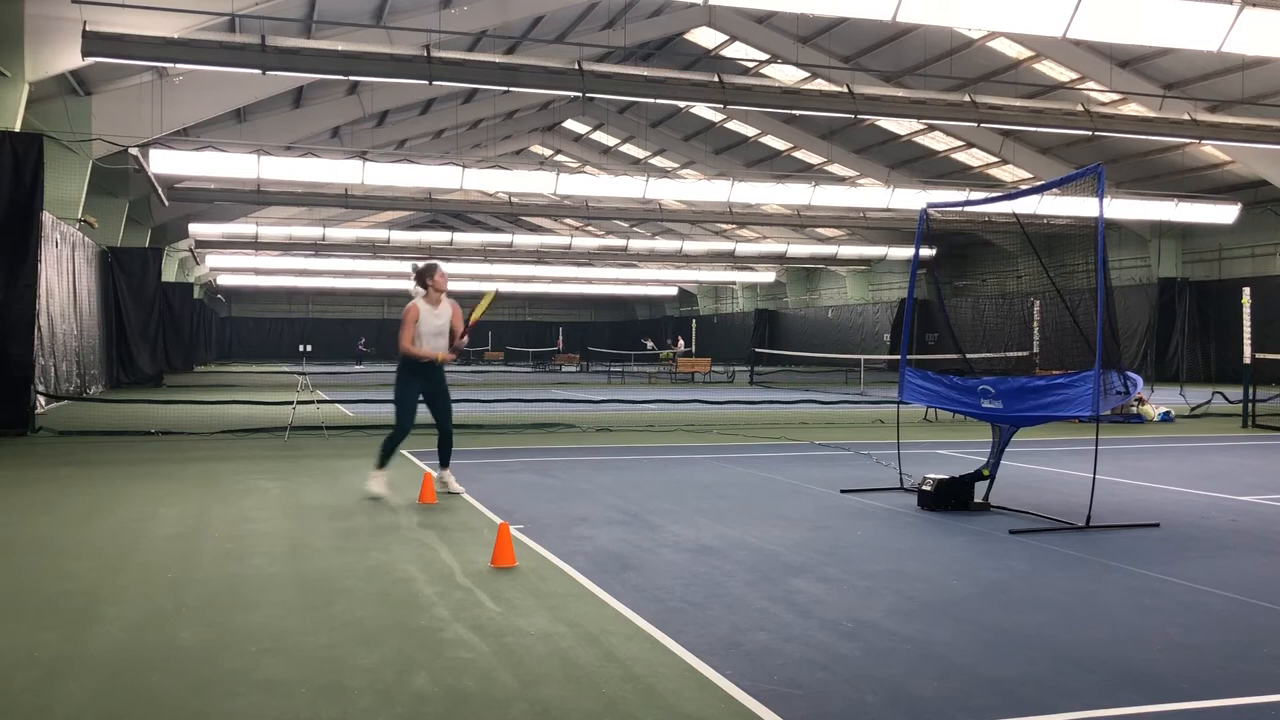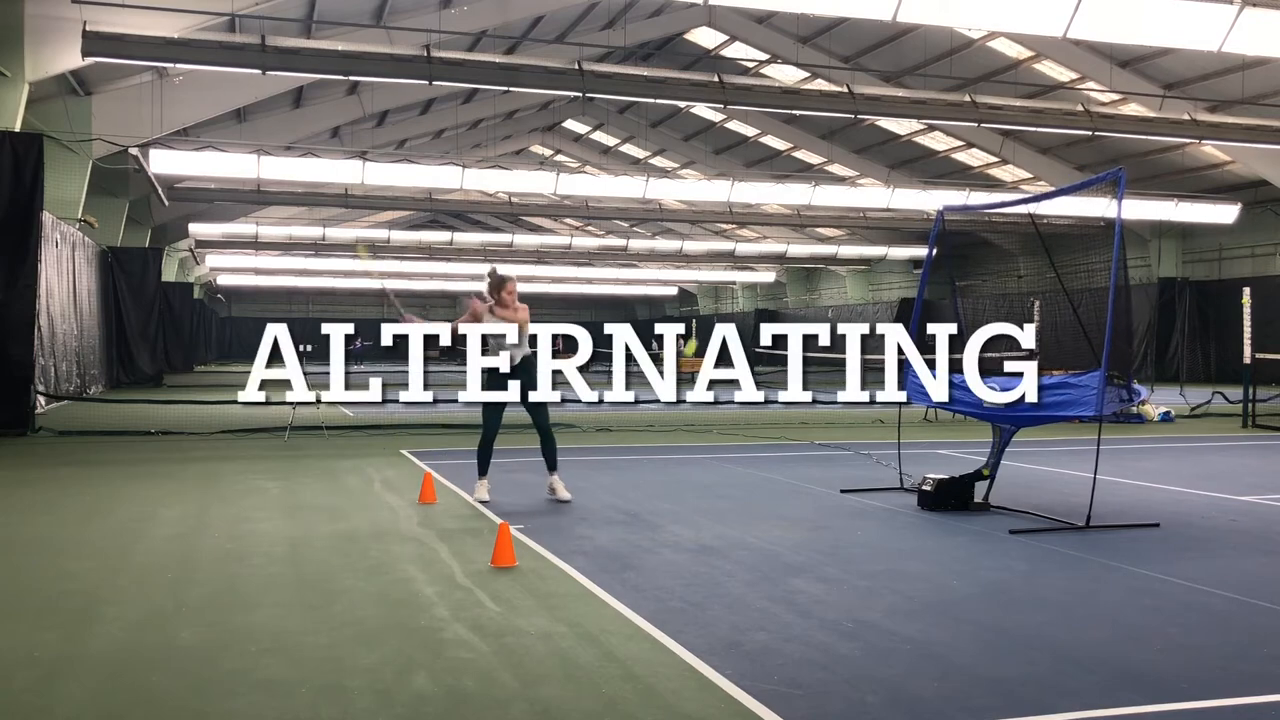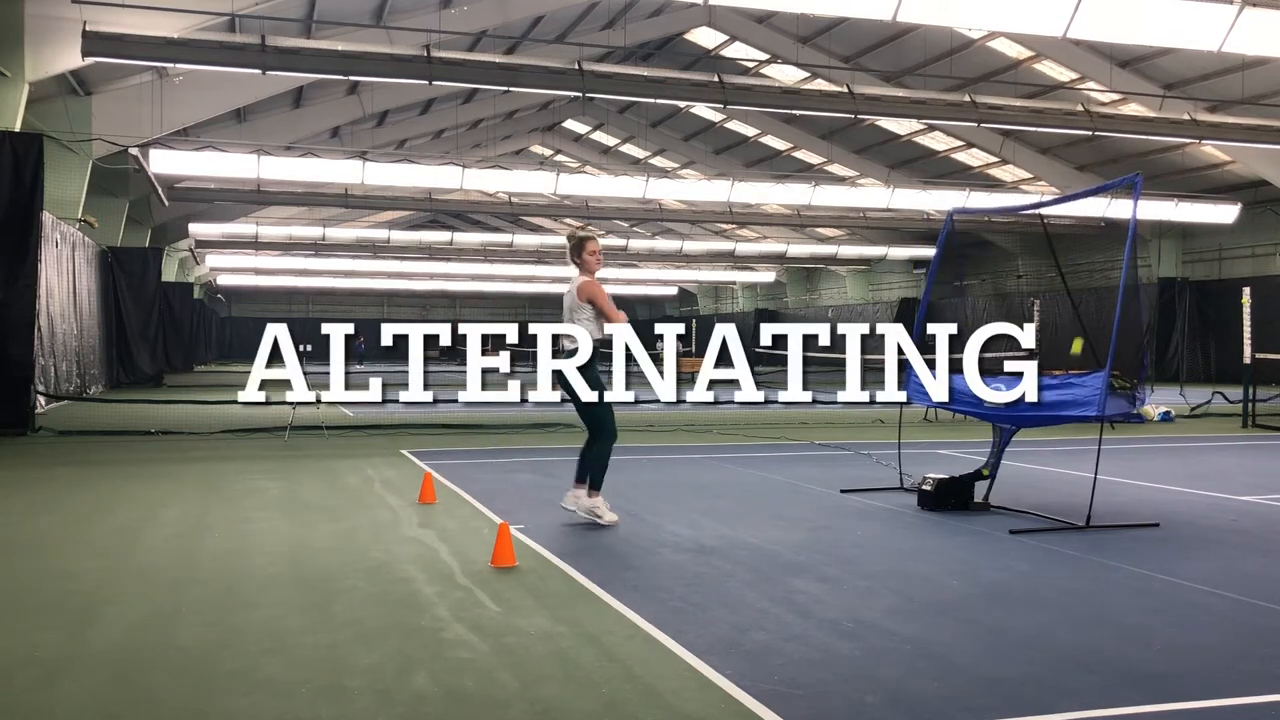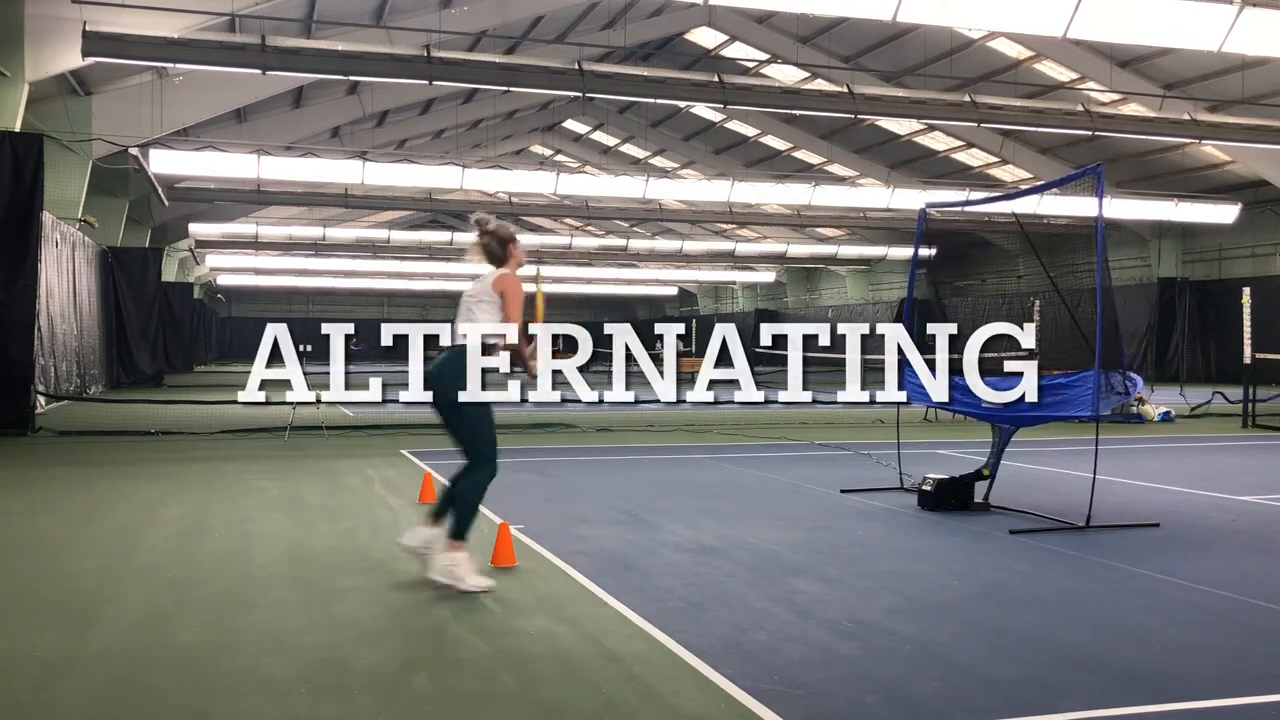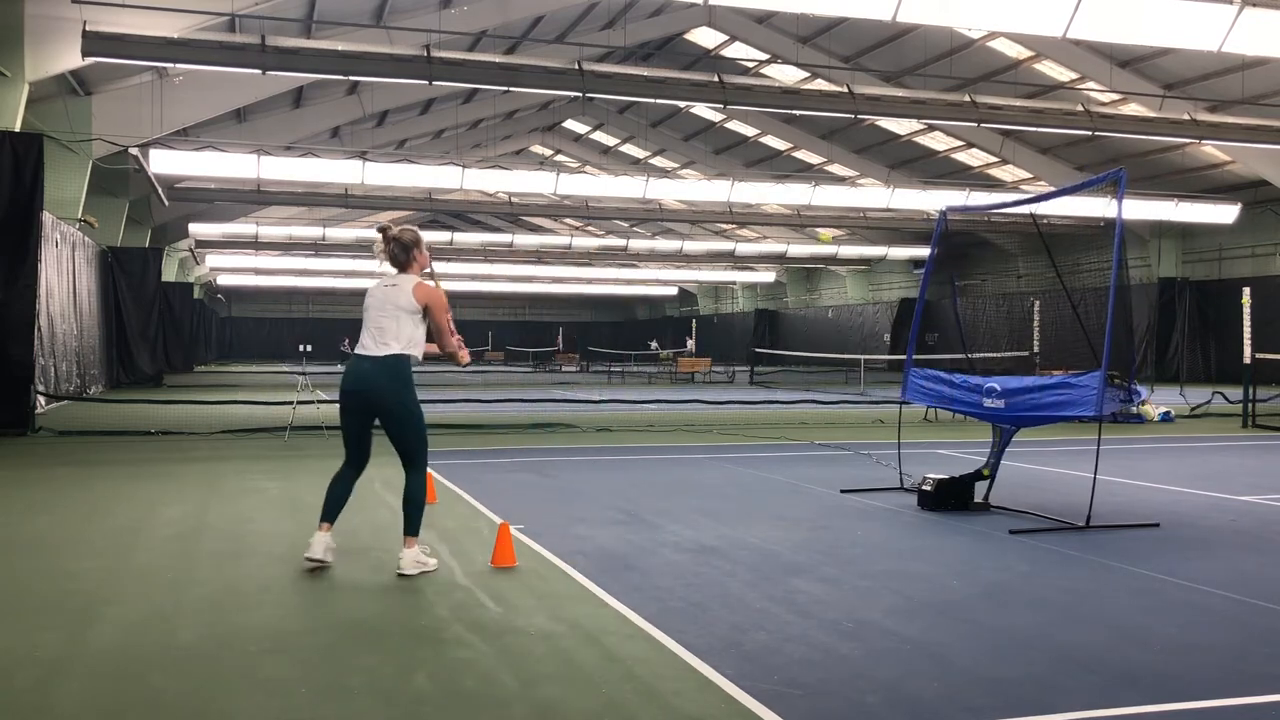
dt=1s
person 1, frame 1
left shoulder: (452, 306)
right shoulder: (414, 308)
left elbow: (459, 340)
right elbow: (405, 347)
left wrist: (459, 342)
right wrist: (436, 355)
left hip: (435, 372)
right hip: (411, 372)
left knee: (446, 428)
right knee: (402, 429)
left ankle: (444, 474)
right ankle: (378, 473)
person 1, frame 2
left shoulder: (521, 309)
right shoulder: (480, 312)
left elbow: (519, 322)
right elbow: (451, 329)
left wrist: (490, 309)
right wrist: (417, 323)
left hip: (525, 369)
right hip: (497, 373)
left knee: (544, 427)
right knee: (490, 431)
left ankle: (554, 480)
right ankle: (482, 483)
person 1, frame 3
left shoulder: (575, 286)
right shoulder: (590, 286)
right elbow: (619, 321)
left wrist: (606, 314)
right wrist: (621, 315)
right hip: (582, 367)
left knee: (596, 435)
right knee: (607, 435)
left ankle: (578, 494)
right ankle: (592, 500)
person 1, frame 4
left shoulder: (480, 284)
right shoulder: (509, 280)
right elbow: (513, 337)
left wrist: (519, 354)
right wrist: (528, 362)
left hip: (445, 372)
right hip: (461, 374)
left knee: (479, 460)
right knee: (485, 465)
left ankle: (427, 531)
right ankle: (452, 557)
person 1, frame 5
left shoulder: (375, 289)
right shoulder: (427, 292)
right elbow: (449, 346)
left wrist: (441, 348)
right wrist: (458, 354)
left hip: (356, 375)
right hip: (391, 380)
left knee: (353, 462)
right knee: (416, 466)
left ankle: (321, 538)
right ankle: (411, 552)
